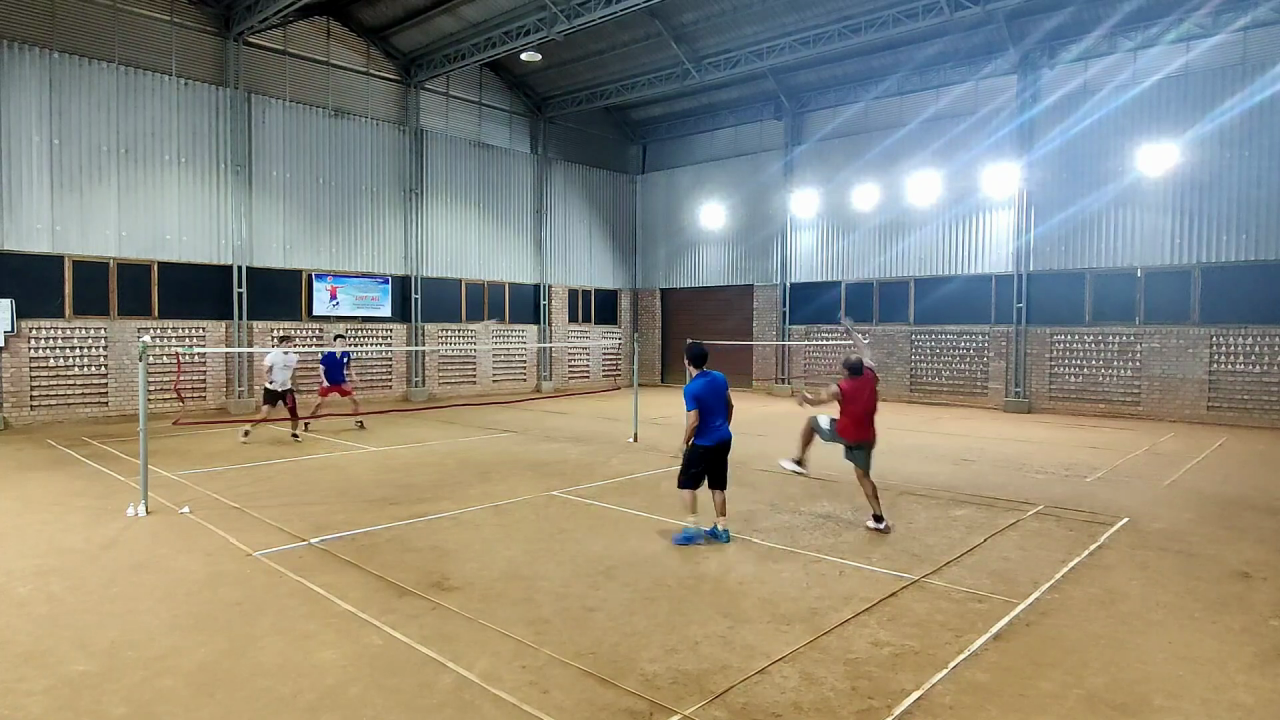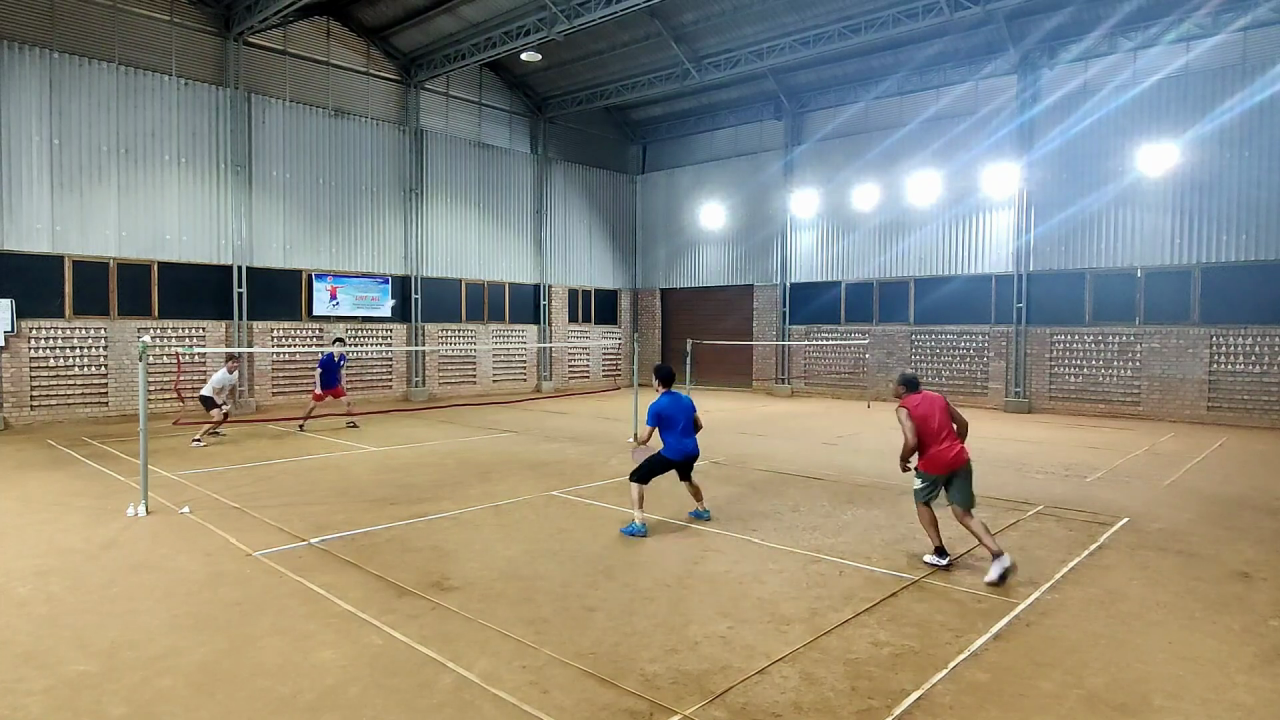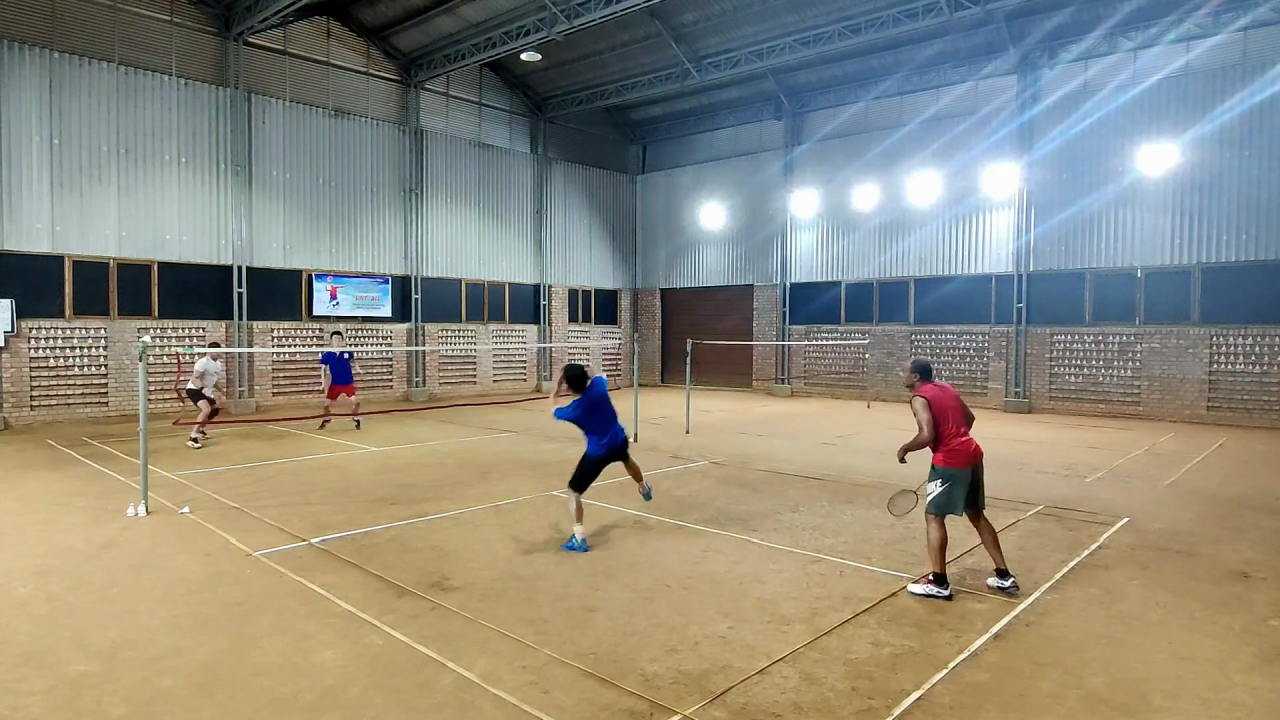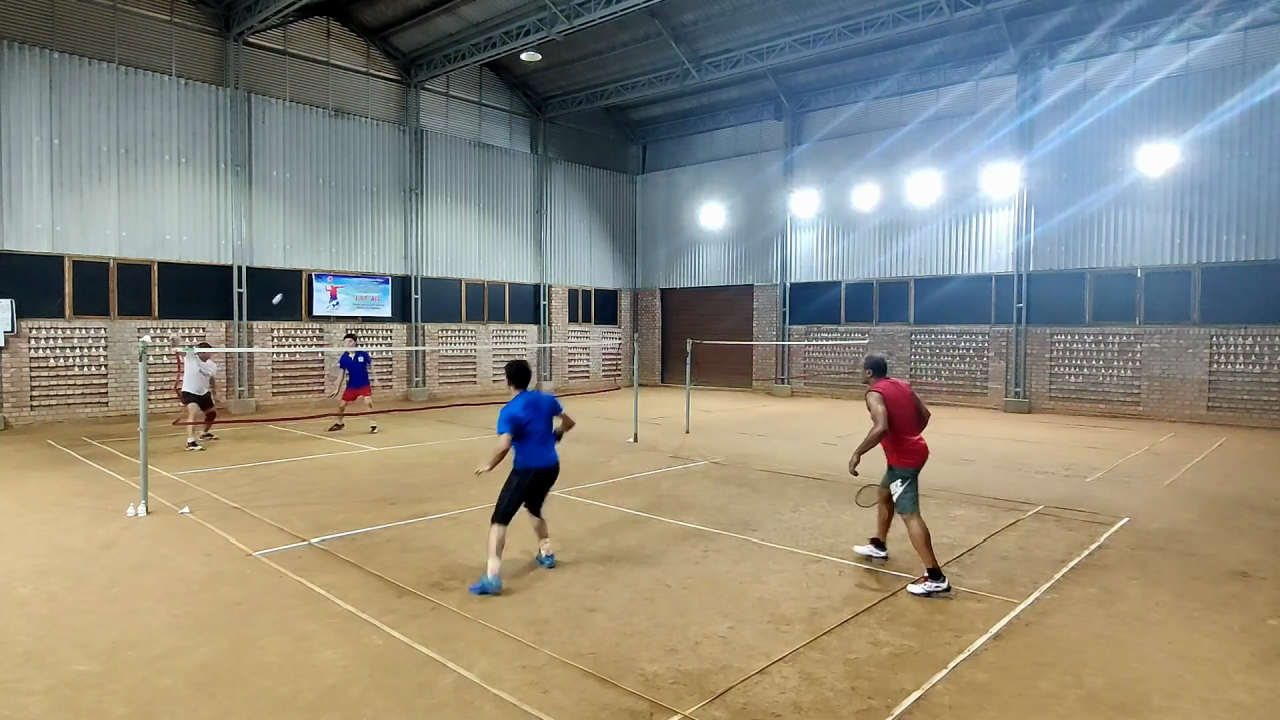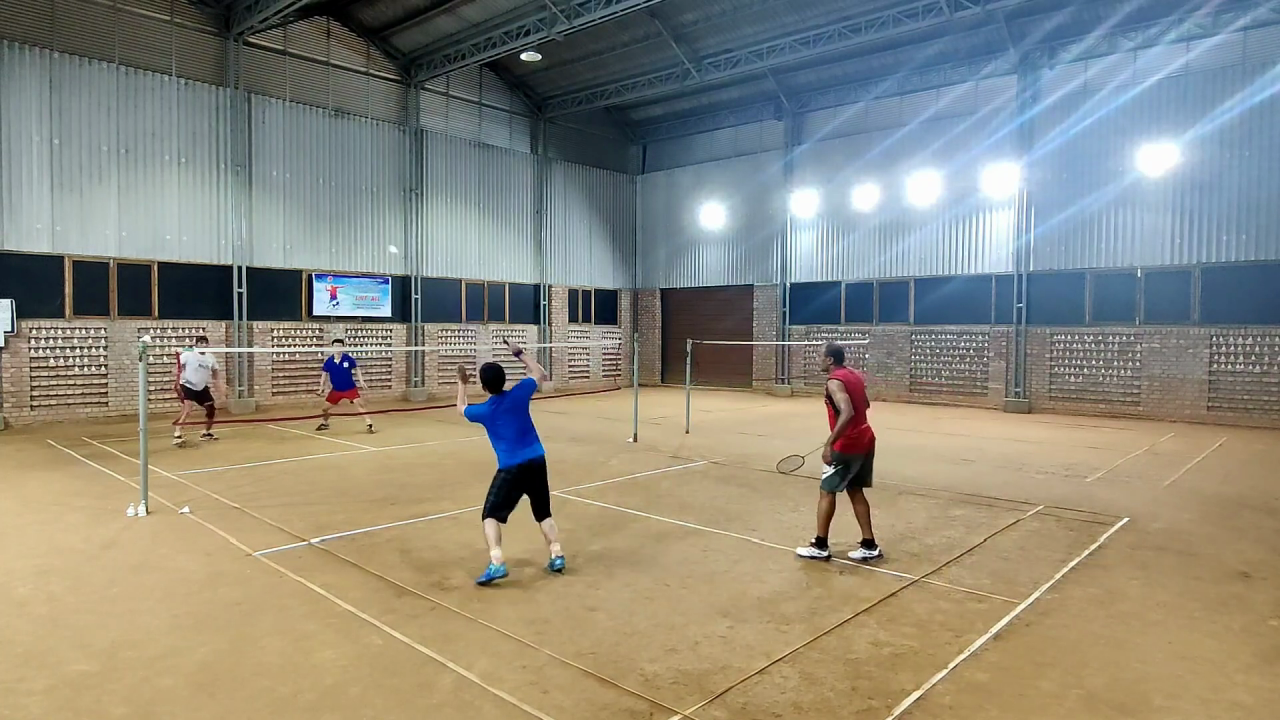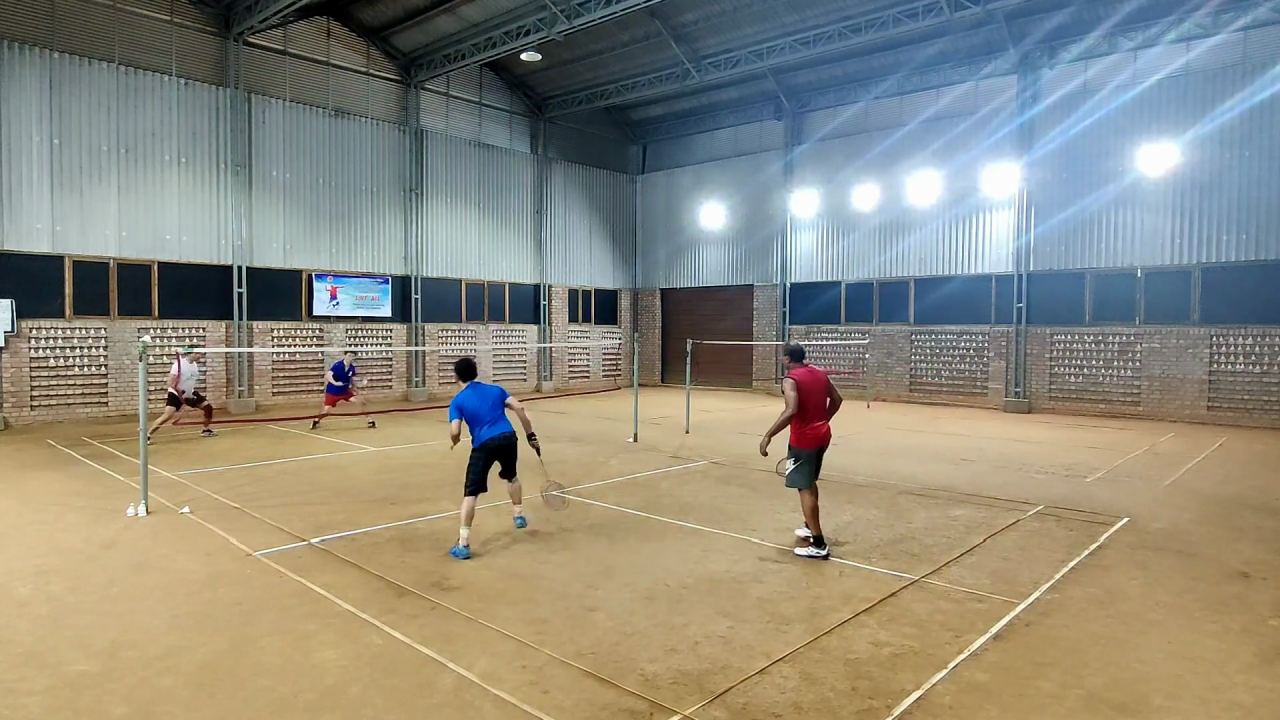
dt=0.5s
person 1, frame 1
left shoulder: (841, 388)
right shoulder: (870, 376)
left elbow: (815, 401)
right elbow: (864, 353)
left wrist: (804, 397)
right wrist: (857, 337)
left hip: (846, 433)
right hip: (867, 437)
left knee: (811, 424)
right knee: (863, 476)
left ankle: (799, 462)
right ankle: (879, 519)
person 1, frame 2
left shoulder: (903, 408)
right shoulder: (937, 397)
left elbow: (911, 442)
right elbow: (962, 423)
left wrist: (903, 459)
left hip: (933, 463)
right hip: (959, 458)
left knee: (922, 503)
right knee: (964, 514)
left ankle: (940, 553)
right ankle: (999, 557)
person 1, frame 3
left shoulder: (920, 398)
right shoulder: (947, 389)
left elbow: (926, 436)
right elbow: (970, 418)
left wrist: (904, 449)
left hip: (949, 462)
right hip: (972, 454)
left knee: (934, 517)
right knee: (975, 516)
left ankle: (938, 582)
right ankle: (1005, 576)
person 1, frame 4
left shoulder: (874, 393)
right shoulder: (902, 386)
left elbow: (881, 428)
right elbow: (925, 415)
left wrist: (857, 453)
left hip: (902, 458)
right hip: (917, 450)
left knee: (909, 515)
right knee: (884, 494)
left ankle: (935, 577)
right ankle: (878, 546)
person 1, frame 5
left shoulder: (835, 381)
right shoulder: (855, 376)
left elbow: (847, 414)
left wrist: (829, 445)
left hip: (848, 445)
right hip: (865, 440)
left knee: (827, 492)
right knee: (855, 491)
left ankle: (820, 546)
right ankle: (869, 545)
person 1, frame 6
left shoulder: (791, 379)
right shoulder: (820, 374)
left elbow: (791, 411)
right elbow: (837, 400)
left wrist: (768, 435)
left hip: (803, 439)
right hip: (822, 435)
left knee: (805, 489)
right knee: (809, 482)
left ankle: (818, 545)
right ankle: (811, 527)
person 2, frame 1
left shoulder: (692, 388)
right shoulder: (720, 378)
left elbow: (693, 422)
right elbow: (730, 406)
left wrist: (685, 443)
left hip: (704, 443)
right hip: (723, 439)
left knee: (686, 483)
right knee: (718, 484)
left ankle: (692, 528)
right ankle: (721, 528)
person 2, frame 2
left shoulder: (656, 407)
right shoulder: (686, 400)
left elbow: (646, 437)
right elbow: (699, 425)
left wrist: (637, 443)
left hip: (671, 454)
right hip: (692, 452)
left knee: (636, 479)
right knee: (686, 478)
left ankle: (639, 523)
right ankle: (702, 509)
person 2, frame 3
left shoulder: (570, 412)
right shoulder: (598, 386)
left elbow: (552, 406)
right elbow: (601, 376)
left wrist: (557, 385)
right wrist: (589, 378)
left hip: (597, 453)
right hip: (620, 442)
left knee: (575, 490)
right knee: (627, 460)
left ankle: (580, 538)
right ankle: (644, 488)
person 2, frame 4
left shoulder: (509, 412)
right shoulder: (546, 400)
left elbow: (504, 447)
right elbow: (569, 422)
left wrist: (488, 465)
right wrist: (558, 433)
left hip: (527, 470)
right hip: (551, 467)
left knee: (499, 520)
right knee: (533, 507)
left ankle: (493, 576)
right ankle: (547, 553)
person 2, frame 5
left shoulder: (480, 411)
right shoulder: (519, 394)
left elbow: (461, 409)
right elbow: (541, 373)
left wrist: (463, 384)
right wrist: (521, 354)
left hip: (510, 468)
right hip: (537, 461)
left knee: (491, 517)
right knee: (543, 513)
left ankle: (497, 563)
right ankle: (557, 556)
person 2, frame 6
left shoulder: (457, 401)
right shoulder: (495, 389)
left elbow: (454, 432)
right elbow: (520, 409)
left wrist: (454, 442)
right wrist: (531, 435)
left hip: (484, 445)
right hip: (508, 438)
left knee: (471, 493)
right knee: (510, 476)
left ankle: (464, 543)
right ankle: (518, 515)
